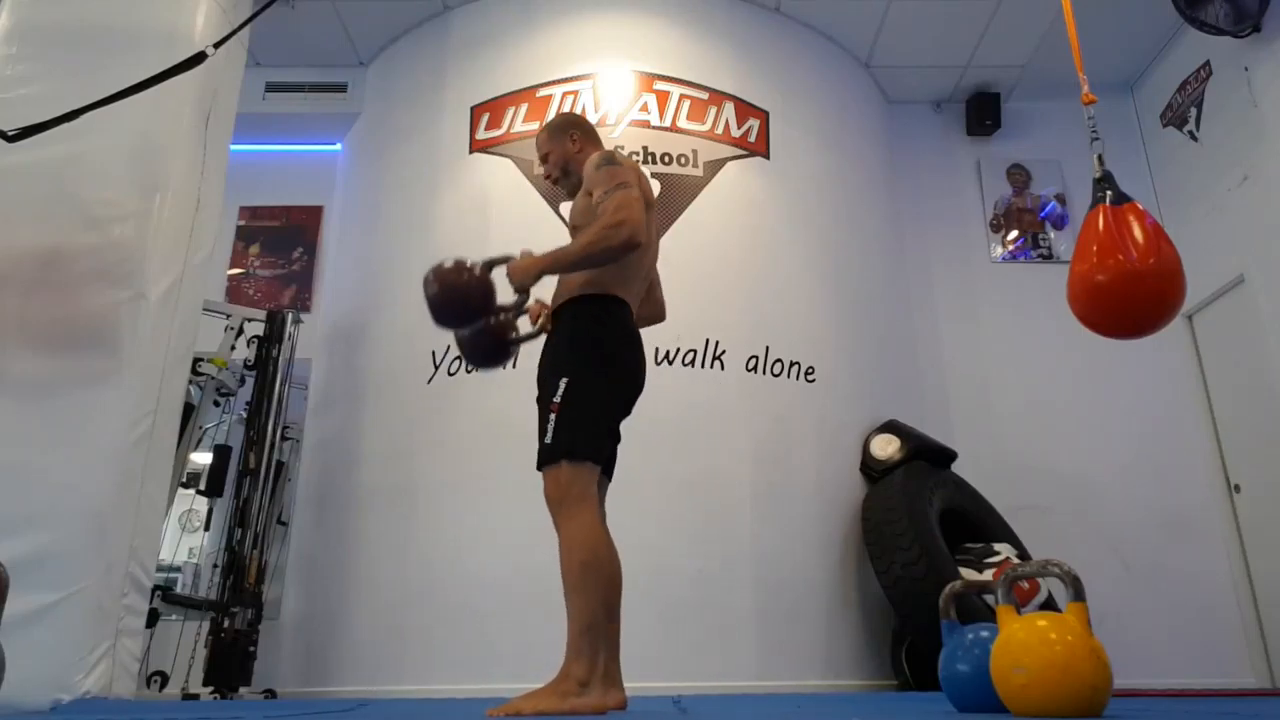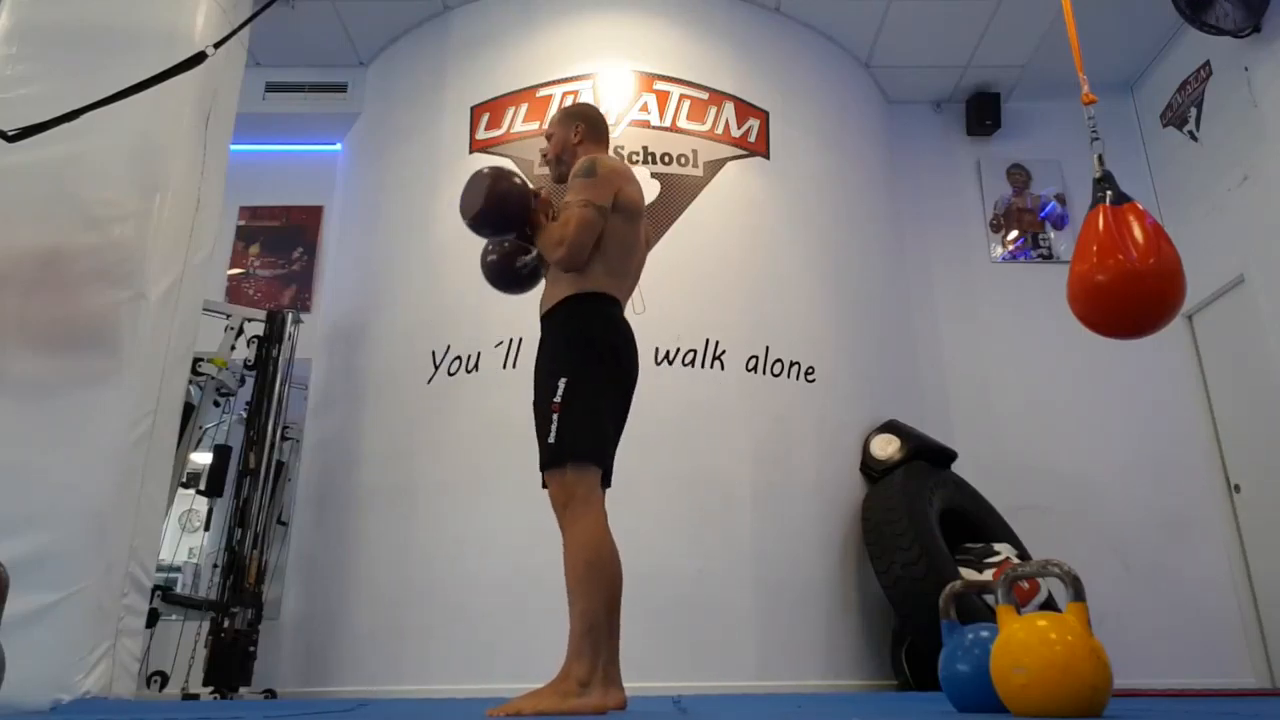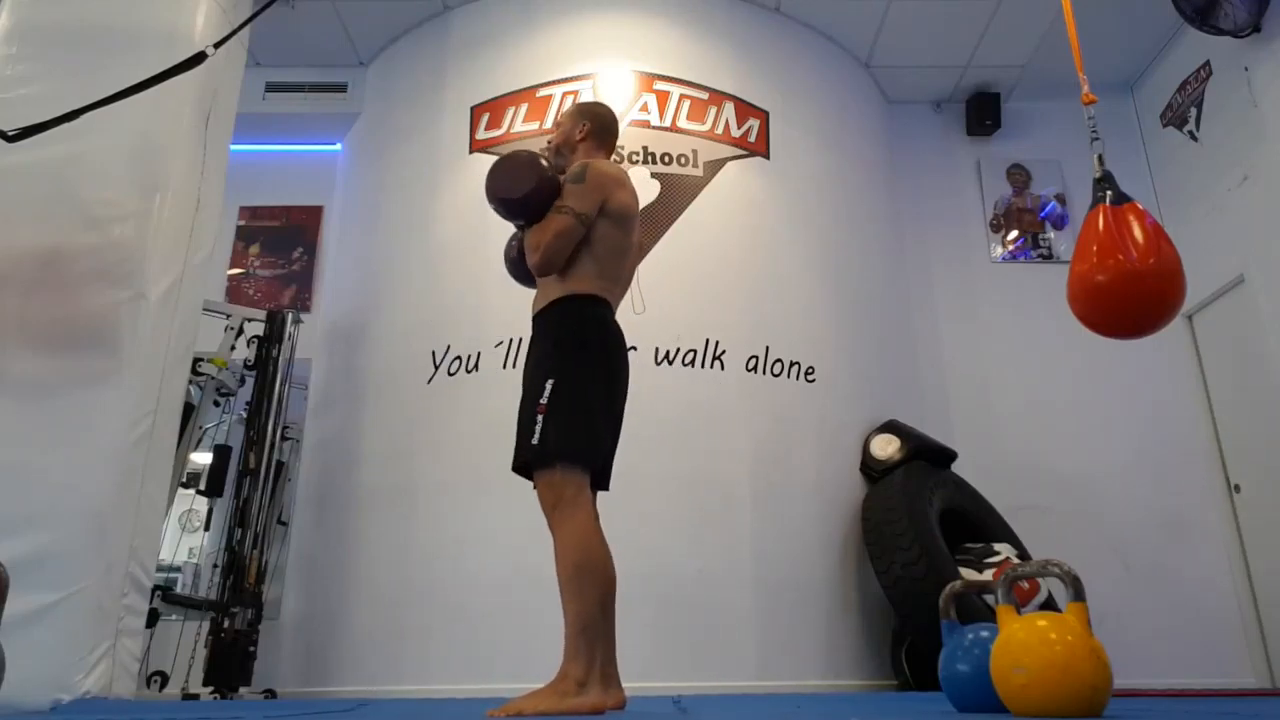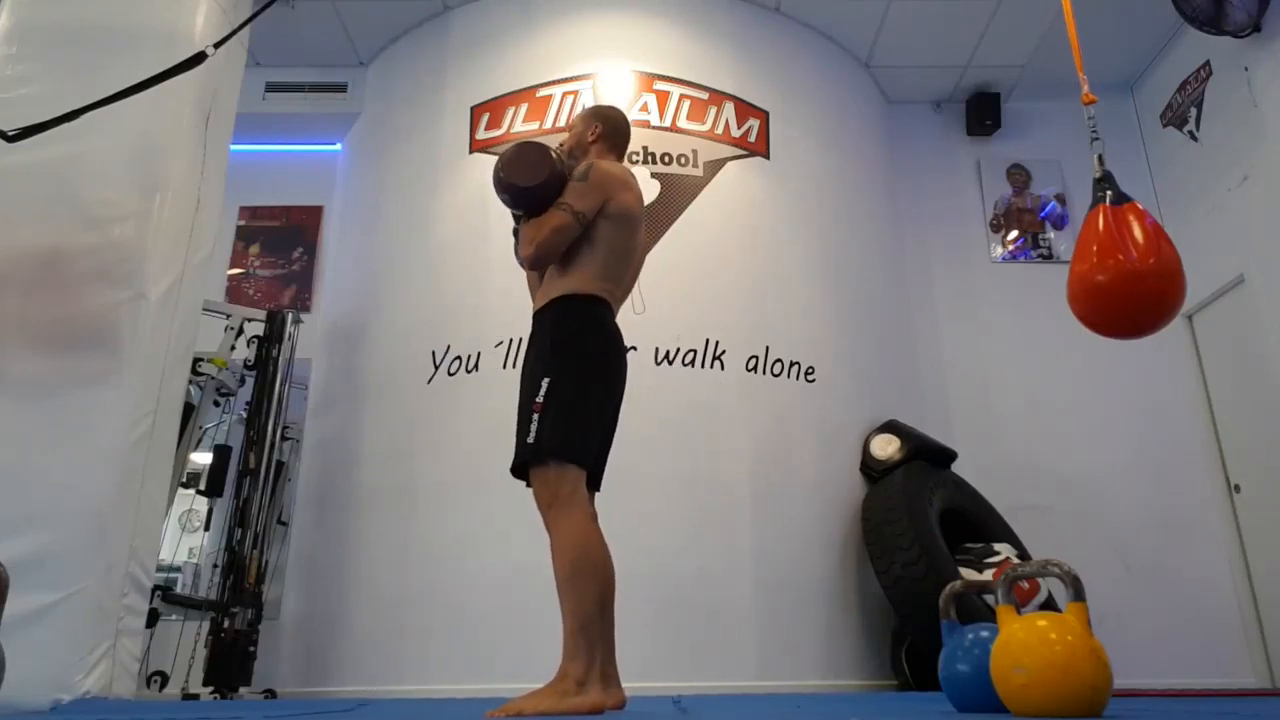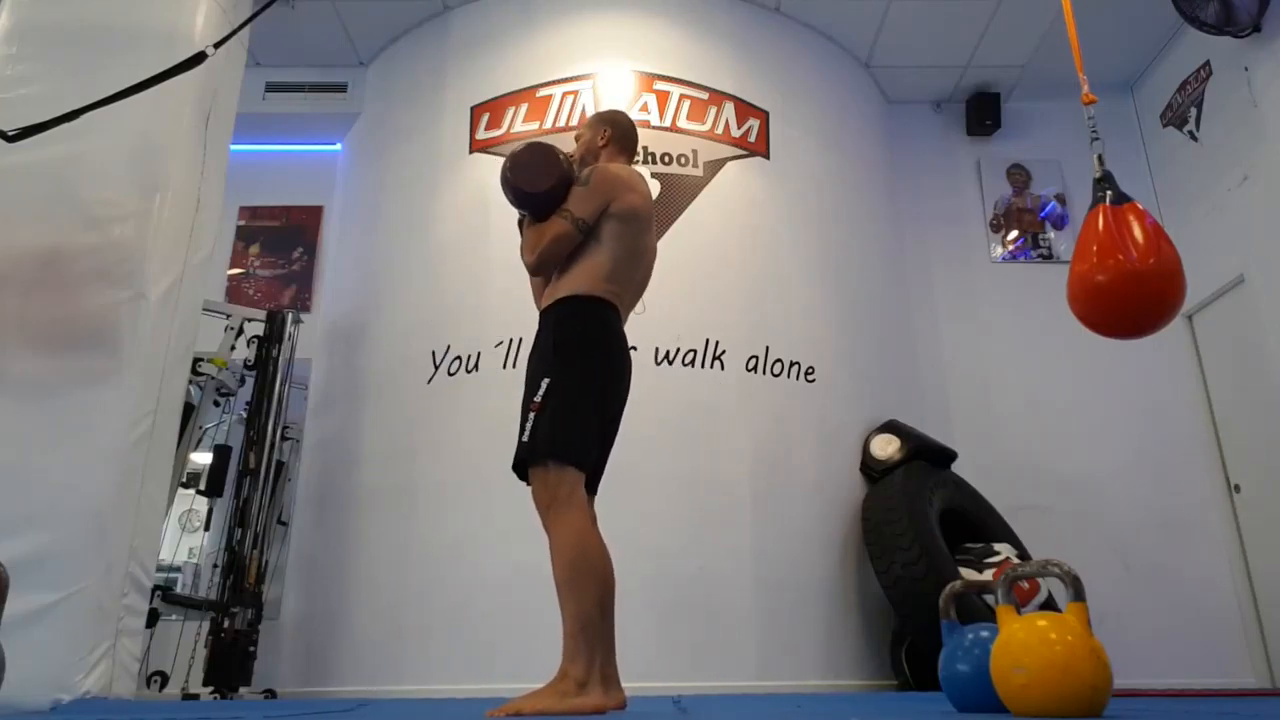
dt=0.2s
person 1, frame 1
left shoulder: (608, 164)
right shoulder: (616, 193)
left elbow: (624, 231)
right elbow: (650, 307)
left wrist: (542, 265)
right wrist: (561, 314)
left hip: (589, 339)
right hip: (609, 345)
left knee: (570, 499)
right knee: (580, 507)
person 1, frame 2
left shoulder: (597, 168)
right shoulder: (617, 198)
left elbow: (566, 250)
left wrist: (540, 218)
right wrist: (549, 250)
left hip: (581, 336)
right hip: (600, 339)
left knee: (574, 499)
right knee: (581, 504)
person 1, frame 3
left shoulder: (591, 172)
right shoulder: (611, 195)
left elbow: (542, 257)
left wrist: (536, 209)
right wrist: (542, 214)
left hip: (570, 337)
right hip: (589, 341)
left knee: (564, 498)
right knee: (573, 505)
person 1, frame 4
left shoulder: (599, 175)
right shoulder: (618, 203)
left elbow: (533, 252)
right wrist: (540, 214)
left hip: (569, 336)
right hip: (588, 340)
left knee: (560, 496)
right knee: (571, 503)
person 1, frame 5
left shoulder: (605, 177)
right shoulder: (633, 214)
left elbow: (537, 256)
left wrist: (534, 209)
right wrist: (548, 214)
left hip: (575, 337)
right hip: (597, 344)
left knee: (558, 496)
right knee: (571, 504)
